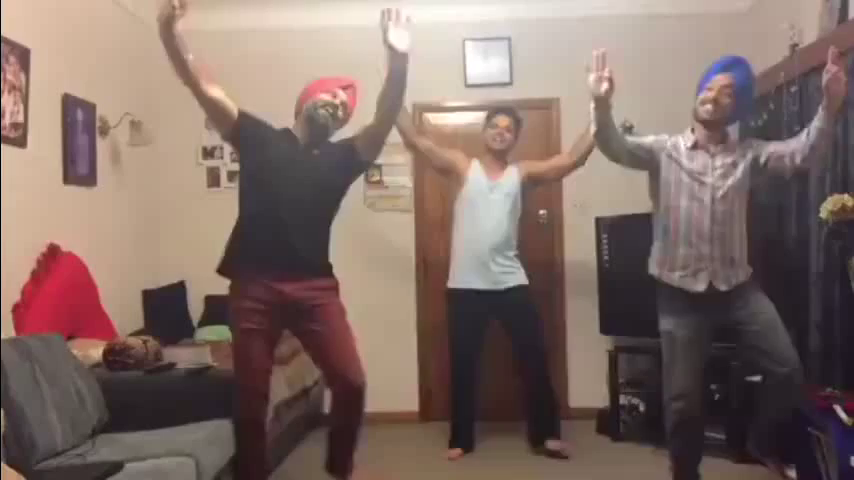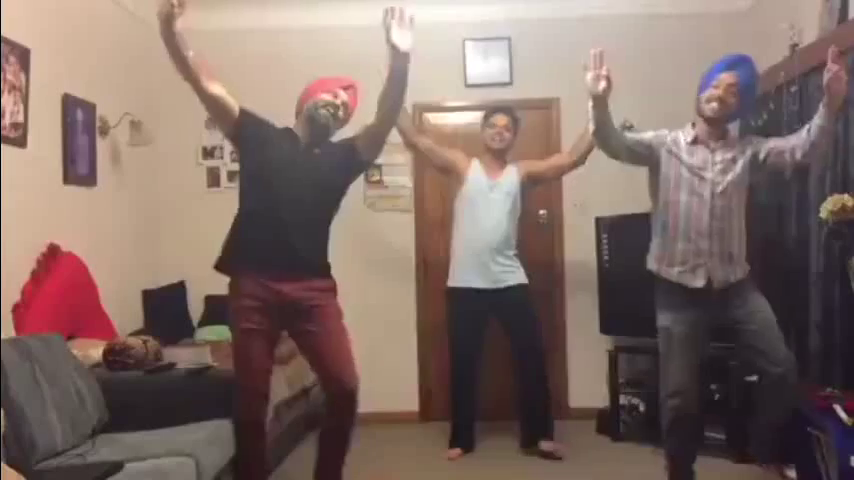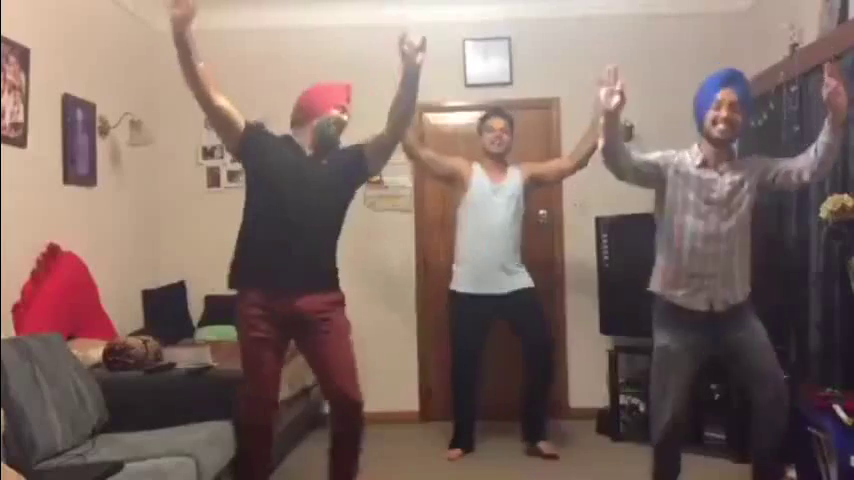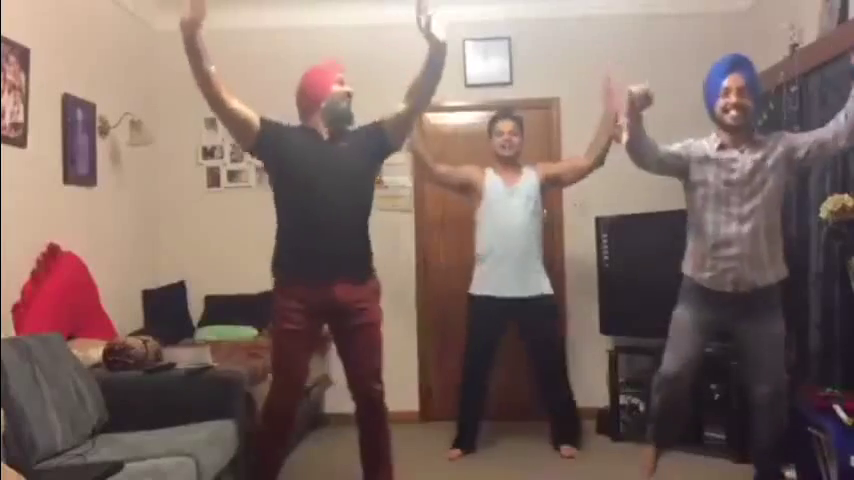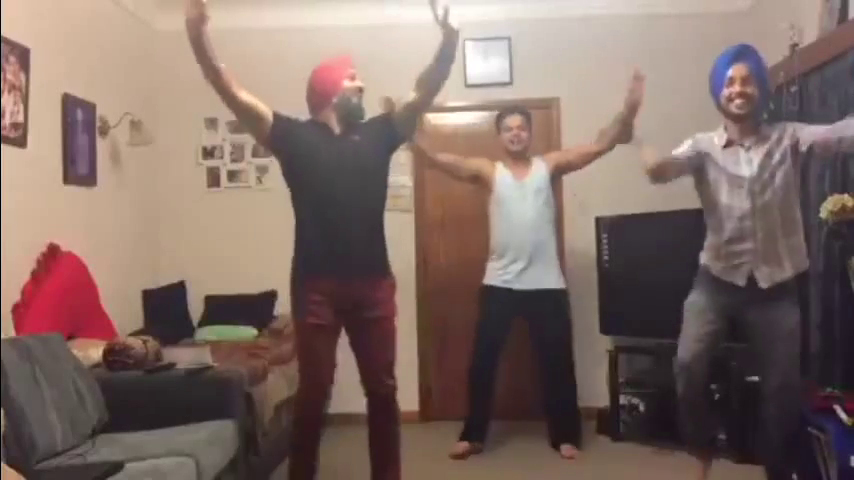
dt=0.2s
person 1, frame 1
left shoulder: (343, 158)
right shoulder: (258, 139)
left elbow: (384, 121)
right elbow: (204, 89)
left wrist: (397, 62)
left hip: (314, 287)
right hip: (254, 287)
left knee: (351, 383)
right knee: (251, 398)
person 1, frame 2
left shoulder: (342, 158)
right shoulder: (259, 138)
left elbow: (385, 121)
right elbow: (206, 86)
left wrist: (398, 60)
left hip: (312, 288)
right hip: (254, 286)
left knee: (343, 387)
right knee: (252, 397)
person 1, frame 3
left shoulder: (346, 164)
right shoulder: (263, 150)
left elbow: (395, 130)
right elbow: (209, 98)
left wrist: (411, 73)
left hip: (320, 300)
right hip: (262, 298)
left knee: (348, 399)
right knee: (258, 407)
person 1, frame 4
left shoulder: (366, 143)
right shoulder: (282, 142)
left elbow: (414, 104)
right elbow: (222, 102)
left wrist: (436, 51)
right wrist: (192, 39)
left hip: (356, 289)
right hip: (296, 290)
left knee: (370, 395)
right knee: (284, 398)
person 1, frame 5
left shoulder: (378, 135)
right shoulder: (295, 137)
left elbow: (424, 93)
right elbow: (232, 95)
left hip: (373, 283)
right hip: (316, 284)
left knee: (382, 389)
right knee: (313, 393)
person 2, frame 1
left shoulder: (748, 155)
right shoulder: (663, 150)
left elbow: (802, 152)
right elbow: (616, 148)
left wrist: (829, 105)
right wrist: (602, 105)
left hip: (738, 286)
right hip: (681, 291)
left knee: (788, 371)
right knee: (683, 397)
left ankle: (761, 440)
person 2, frame 2
left shoulder: (749, 152)
right shoulder: (664, 146)
left elbow: (803, 148)
right elbow: (615, 145)
left wrist: (831, 102)
right wrist: (599, 103)
left hip: (734, 284)
right hip: (679, 287)
left knee: (782, 374)
right knee: (679, 394)
person 2, frame 3
left shoulder: (754, 171)
right shoulder: (669, 166)
left elbow: (810, 168)
right elbow: (623, 167)
left wrist: (835, 118)
right wrist: (611, 121)
left hip: (734, 308)
right hip: (678, 308)
left knee: (774, 394)
right knee: (670, 411)
person 2, frame 4
left shoulder: (782, 149)
right shoulder: (692, 154)
right elbow: (647, 157)
right wrist: (634, 119)
left hip: (760, 292)
right hip: (702, 288)
left knee: (770, 394)
right knee: (672, 376)
right ankle: (660, 437)
person 2, frame 5
left shoulder: (791, 139)
right shoulder: (702, 147)
right elbow: (673, 166)
right wrist: (657, 164)
left hip: (776, 283)
right hip: (718, 279)
left knee: (782, 386)
right knee: (689, 364)
person 3, frame 1
left shoulder: (523, 172)
right shoulder: (461, 166)
left elbow: (573, 159)
right elbow: (414, 140)
left hip: (510, 282)
right hip: (465, 284)
left knee: (534, 356)
right knee: (463, 363)
left ankle: (545, 434)
right ankle: (461, 438)
person 3, frame 2
left shoulder: (523, 171)
right shoulder: (460, 165)
left elbow: (573, 158)
right elbow: (415, 140)
left hip: (510, 281)
right hip: (465, 284)
left knee: (532, 355)
right knee: (463, 363)
left ankle: (538, 434)
right ankle: (461, 438)
person 3, frame 3
left shoulder: (524, 174)
right shoulder: (463, 171)
left elbow: (574, 162)
right elbow: (417, 152)
left wrist: (600, 122)
left hip: (516, 285)
right hip: (468, 288)
left knee: (541, 353)
right knee: (464, 365)
left ankle: (535, 434)
right ankle: (462, 438)
person 3, frame 4
left shoulder: (540, 175)
right shoulder: (476, 178)
left elbow: (591, 161)
right elbow: (432, 170)
left wrist: (610, 116)
right wrist: (414, 130)
left hip: (535, 292)
right hip: (487, 292)
left knee: (552, 367)
right knee: (474, 368)
left ankle: (565, 435)
right ankle: (464, 439)
person 3, frame 5
left shoulder: (550, 165)
right shoulder: (486, 171)
left elbow: (601, 145)
right elbow: (438, 161)
left wrist: (629, 109)
left hip: (547, 284)
right hip: (499, 284)
left knee: (557, 362)
right knee: (482, 358)
left ankle: (564, 435)
right ankle: (472, 435)
